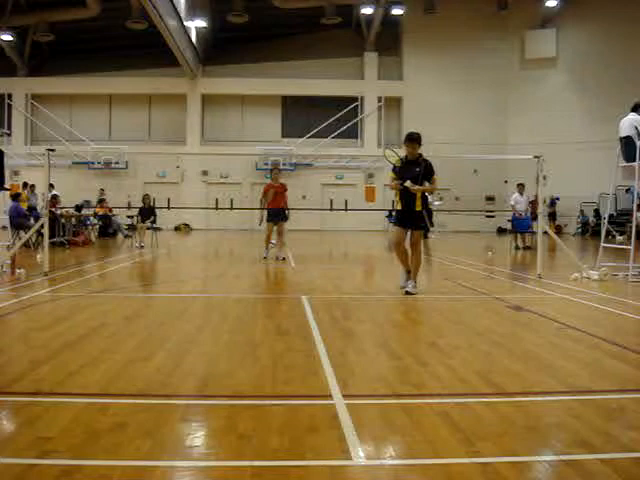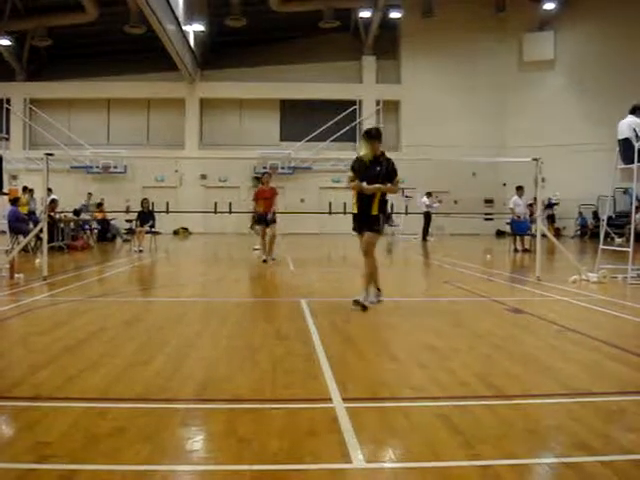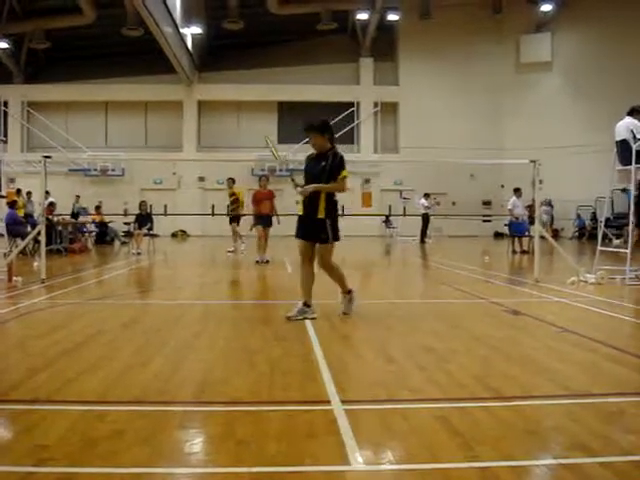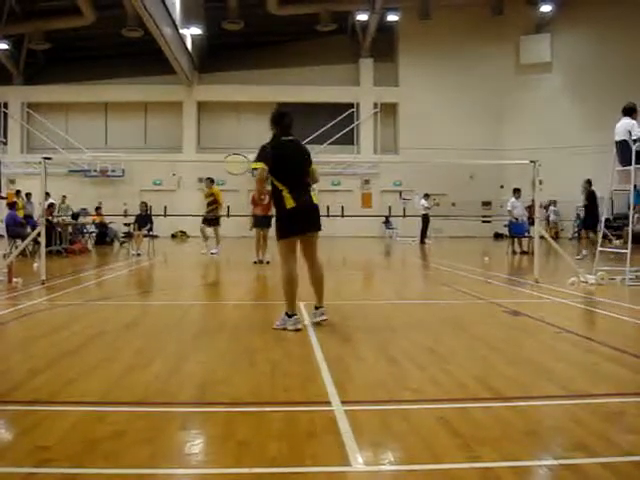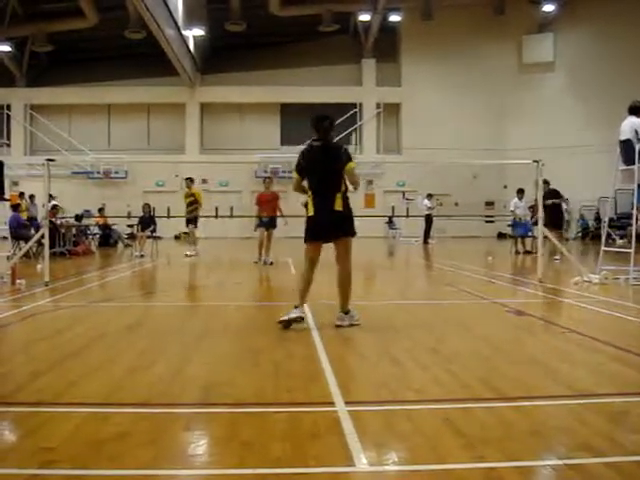
dt=0.7s
person 1, frame 1
left shoulder: (425, 164)
right shoulder: (398, 163)
left elbow: (433, 187)
right elbow: (392, 183)
left wrist: (420, 188)
right wrist: (395, 185)
left hip: (418, 208)
right hip: (401, 207)
left knee: (415, 245)
right knee: (397, 243)
left ankle: (413, 281)
right ankle: (408, 272)
person 1, frame 2
left shoulder: (387, 163)
right shoulder: (358, 161)
left elbow: (395, 188)
right elbow: (349, 183)
left wrist: (379, 187)
right wrist: (354, 185)
left hip: (376, 212)
right hip: (359, 211)
left knee: (368, 250)
right knee: (367, 252)
left ankle: (367, 294)
right ankle: (375, 291)
person 1, frame 3
left shoulder: (336, 158)
right shoulder: (311, 159)
left elbow: (342, 187)
left wrist: (316, 187)
right wrist: (302, 187)
left hip: (325, 215)
right hip: (307, 213)
left knee: (325, 261)
right knee: (305, 260)
left ankle: (347, 292)
right ankle: (306, 306)
person 1, frame 4
left shoulder: (268, 149)
right shoulder: (301, 147)
left elbow: (261, 177)
right elbow: (314, 178)
left wrist: (260, 191)
left hip: (287, 208)
right hip: (309, 205)
left knee: (288, 262)
right knee: (312, 259)
left ankle: (291, 316)
right ankle: (319, 308)
person 1, frame 5
left shoulder: (305, 153)
right shoulder: (340, 151)
left elbow: (297, 186)
right elbow: (353, 179)
right wrist: (356, 184)
left hip: (315, 212)
right hip: (339, 210)
left knee: (309, 262)
right knee: (344, 263)
left ankle: (298, 308)
right ankle: (345, 313)
